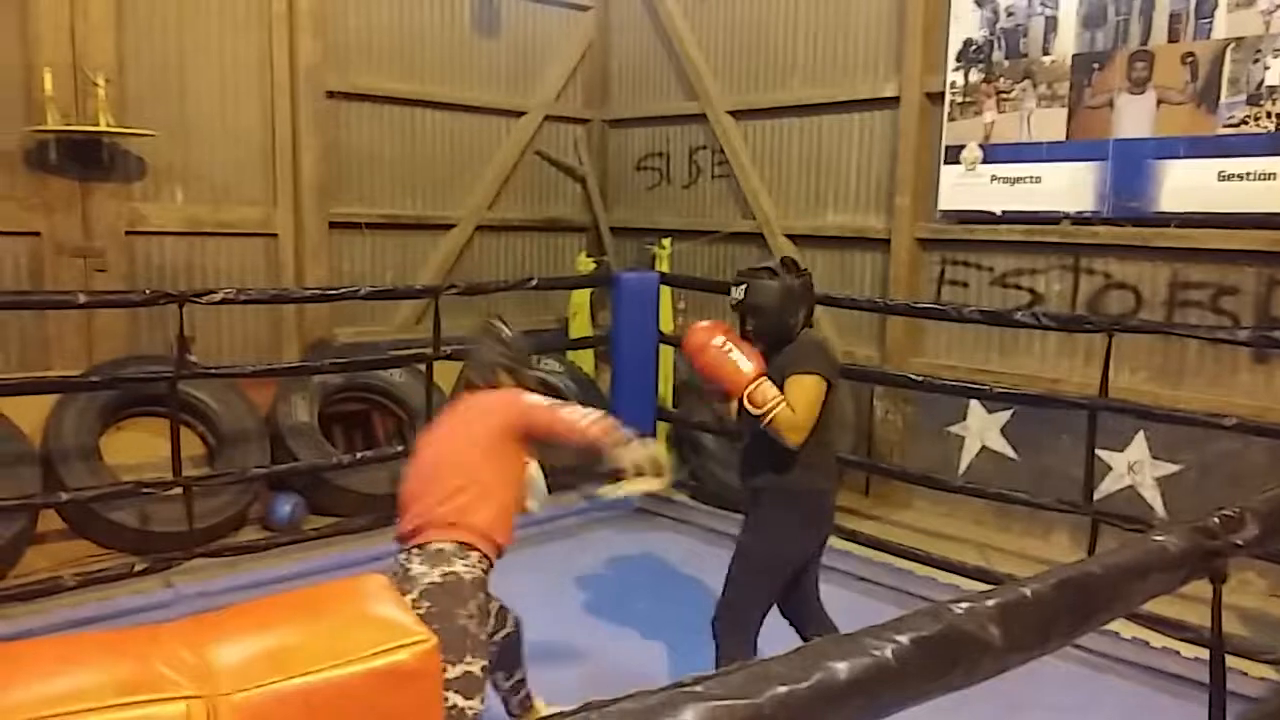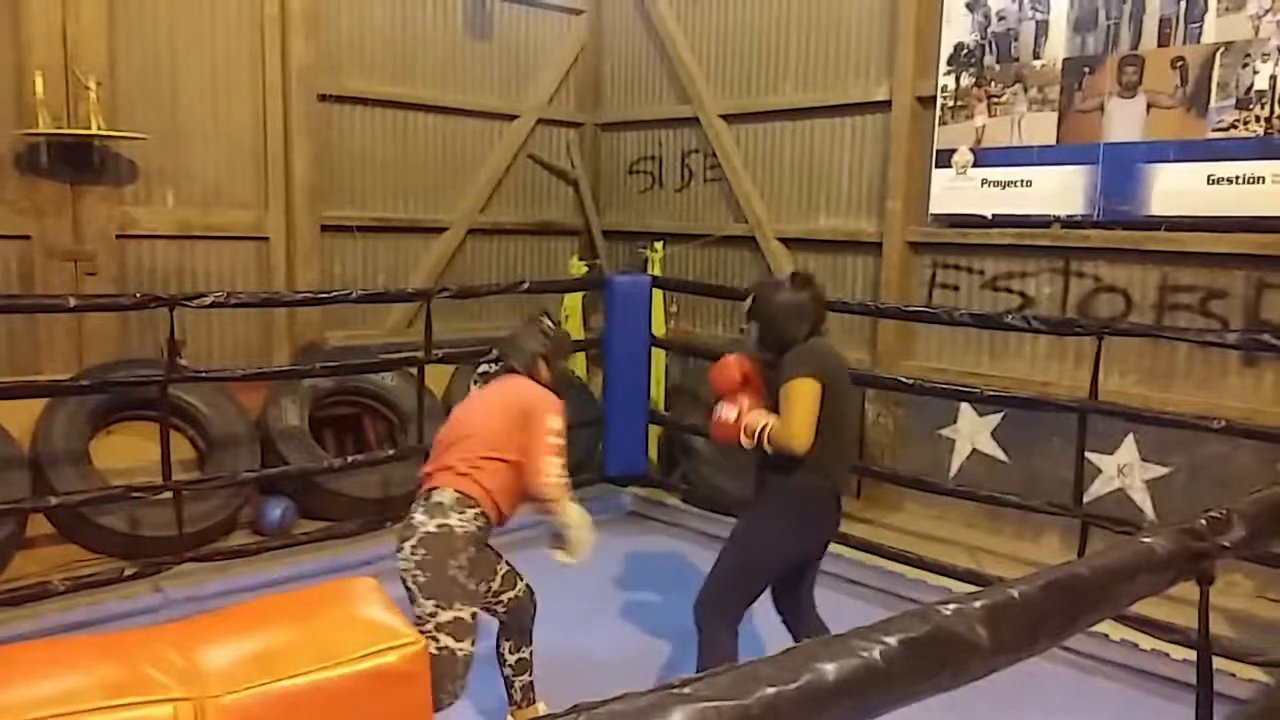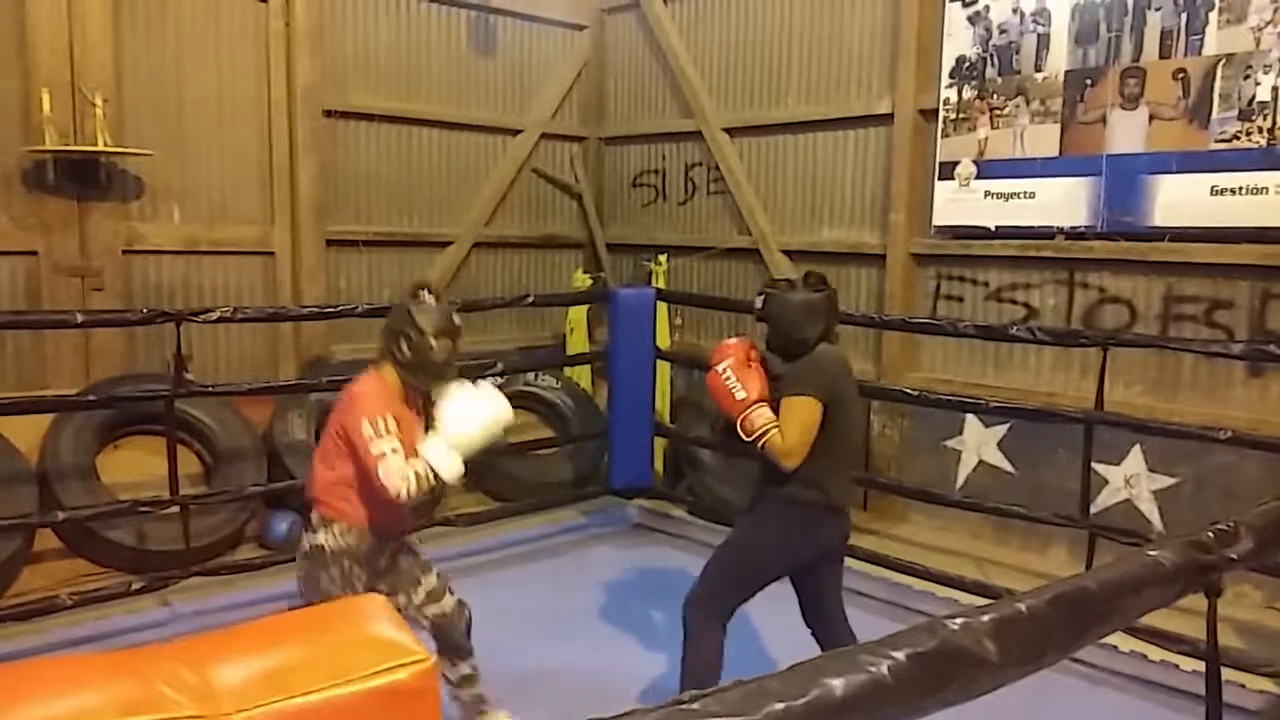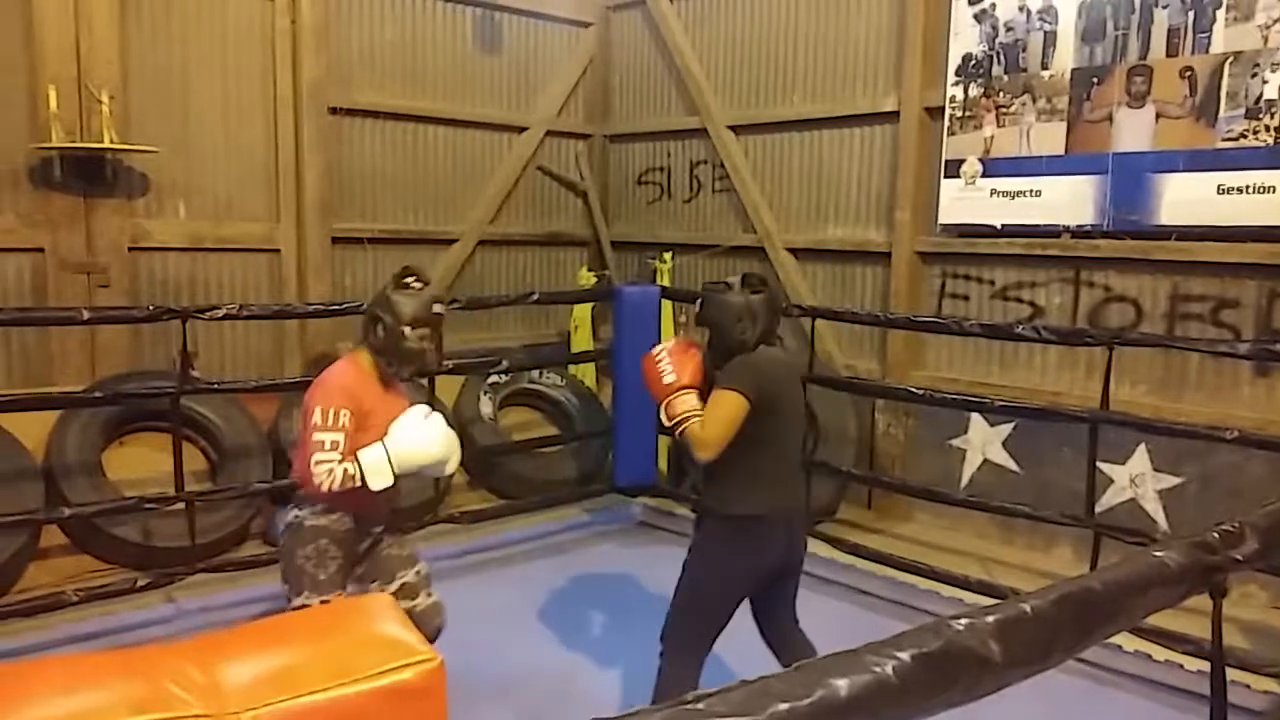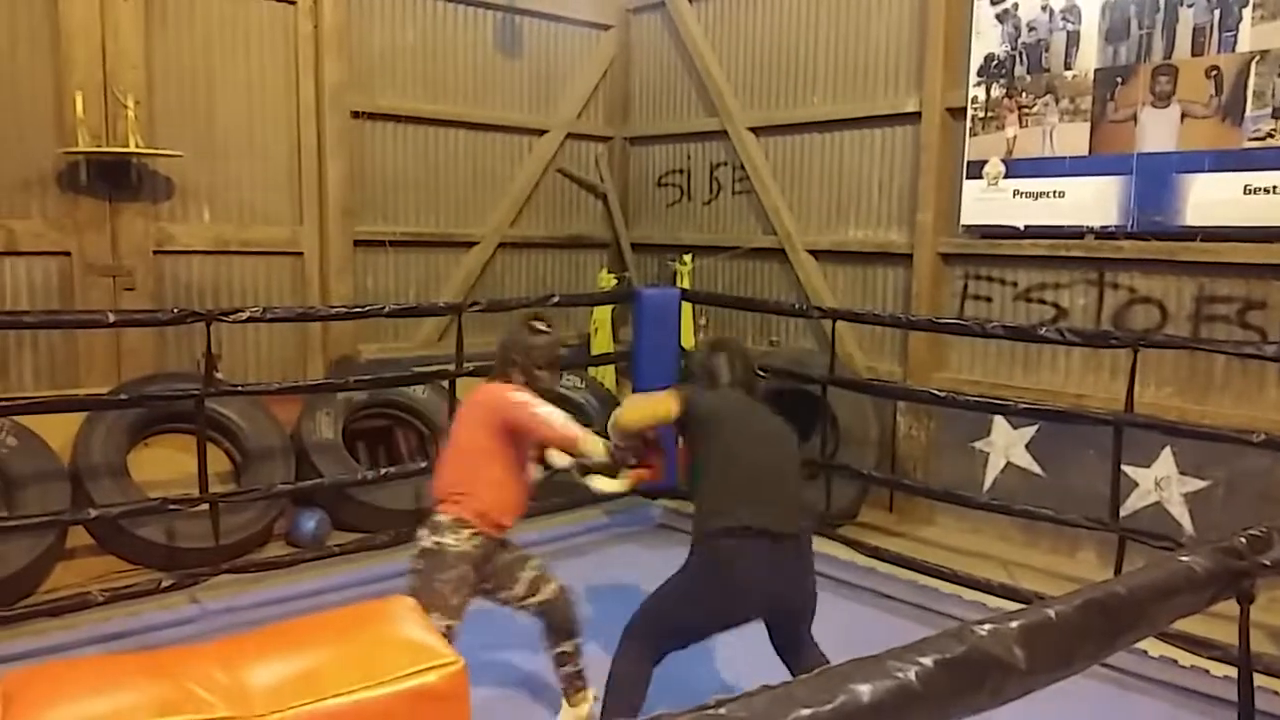
dt=0.4s
person 1, frame 1
left shoulder: (807, 353)
right shoulder: (778, 350)
left elbow: (792, 430)
right elbow: (756, 417)
left wrist: (749, 380)
right wrist: (730, 365)
left hip: (789, 505)
right hip: (798, 502)
left knee: (733, 622)
right knee: (802, 607)
person 1, frame 2
left shoulder: (802, 360)
right shoulder: (821, 357)
left elbow: (796, 439)
left wrist: (748, 421)
right wrist: (754, 400)
left hip: (791, 503)
right hip: (819, 505)
left knee: (714, 609)
right knee: (796, 607)
person 1, frame 3
left shoulder: (808, 372)
right shoulder: (832, 364)
left elbow: (787, 452)
left wrist: (748, 404)
right wrist: (762, 386)
left hip: (789, 514)
right hip: (828, 518)
left knee: (703, 610)
right knee: (830, 624)
person 1, frame 4
left shoulder: (746, 371)
right shoulder: (785, 365)
left elbow: (704, 446)
left wrist: (677, 392)
right wrist: (696, 387)
left hip: (736, 529)
right hip: (788, 525)
left knee: (681, 646)
right knee: (784, 633)
person 1, frame 5
left shoulder: (699, 403)
right shoulder: (779, 428)
left elbow: (628, 420)
left wrist: (618, 429)
left hip: (728, 559)
right hip: (793, 563)
left knee: (638, 644)
right knee: (800, 651)
person 2, frame 1
left shoulder: (448, 423)
right shoulder: (511, 405)
right elbow: (585, 425)
right wrist: (640, 452)
left hip: (420, 570)
right hip: (445, 579)
left knee: (505, 630)
person 2, frame 2
left shoulder: (484, 398)
right shoulder: (541, 401)
right elbow: (546, 482)
right wrist: (571, 525)
left hip: (444, 527)
right hip: (448, 534)
left knee: (518, 602)
right knee: (445, 672)
person 2, frame 3
left shoulder: (411, 392)
right shoulder: (369, 398)
right elbow: (397, 484)
left wrist: (470, 420)
right wrist: (452, 443)
left hip: (386, 542)
right hip: (339, 547)
left knee: (451, 618)
person 2, frame 4
left shoulder: (392, 380)
right shoulder: (339, 384)
right elbow: (324, 476)
left wrist: (429, 452)
right wrist: (394, 453)
left hip: (371, 527)
right hip: (320, 529)
left knee: (426, 619)
person 2, frame 5
left shoulder: (501, 404)
right shoulder: (504, 399)
right elbow: (559, 429)
left wrist: (547, 456)
right wrist: (607, 452)
left hip: (489, 544)
right hip: (451, 545)
left knee: (558, 605)
